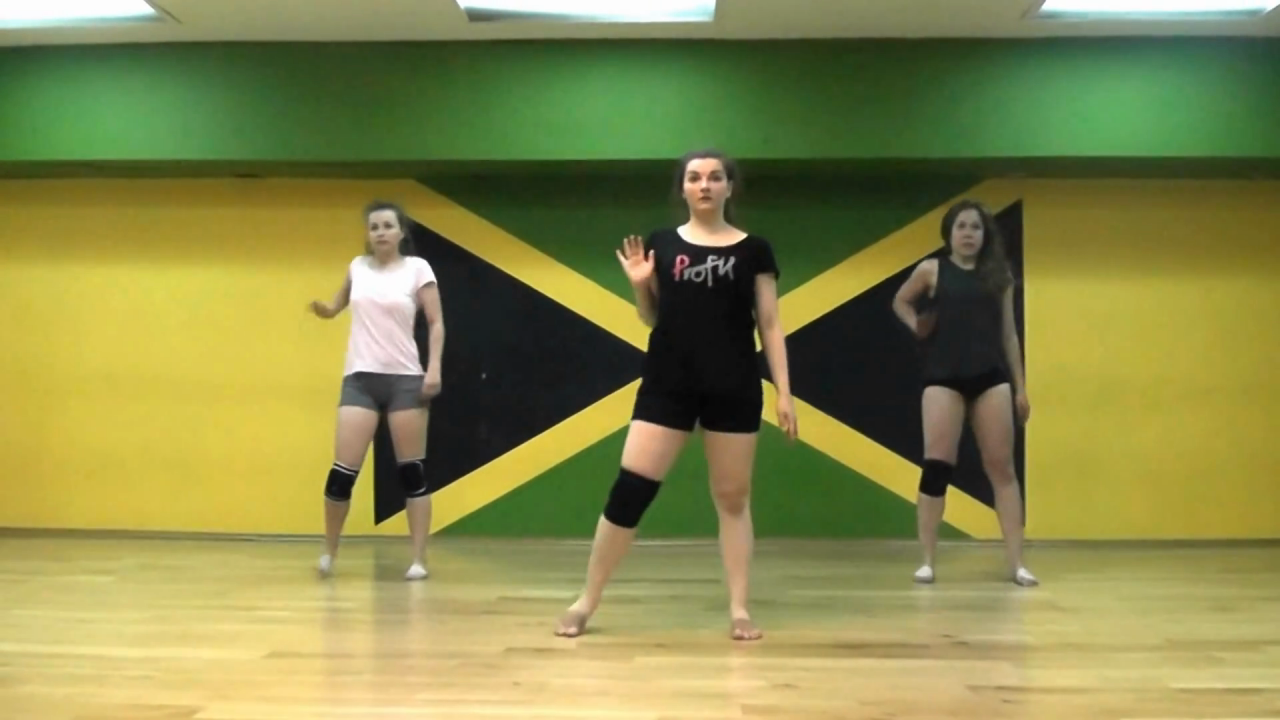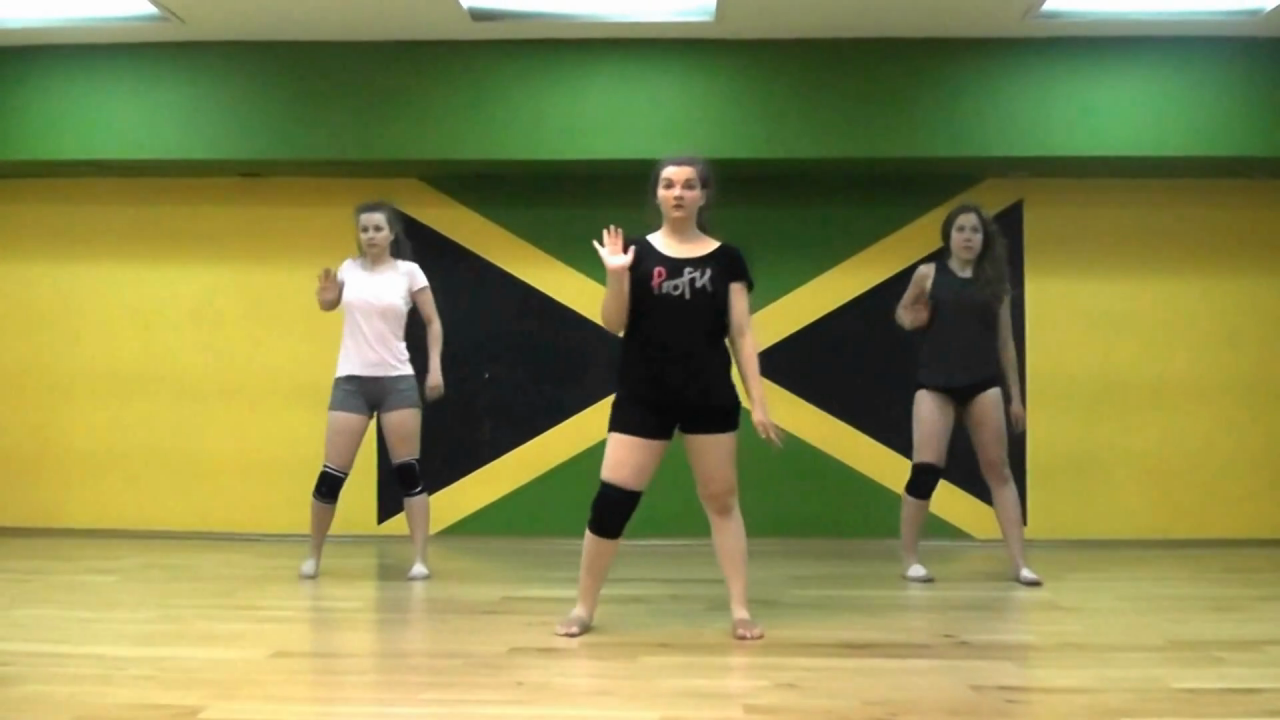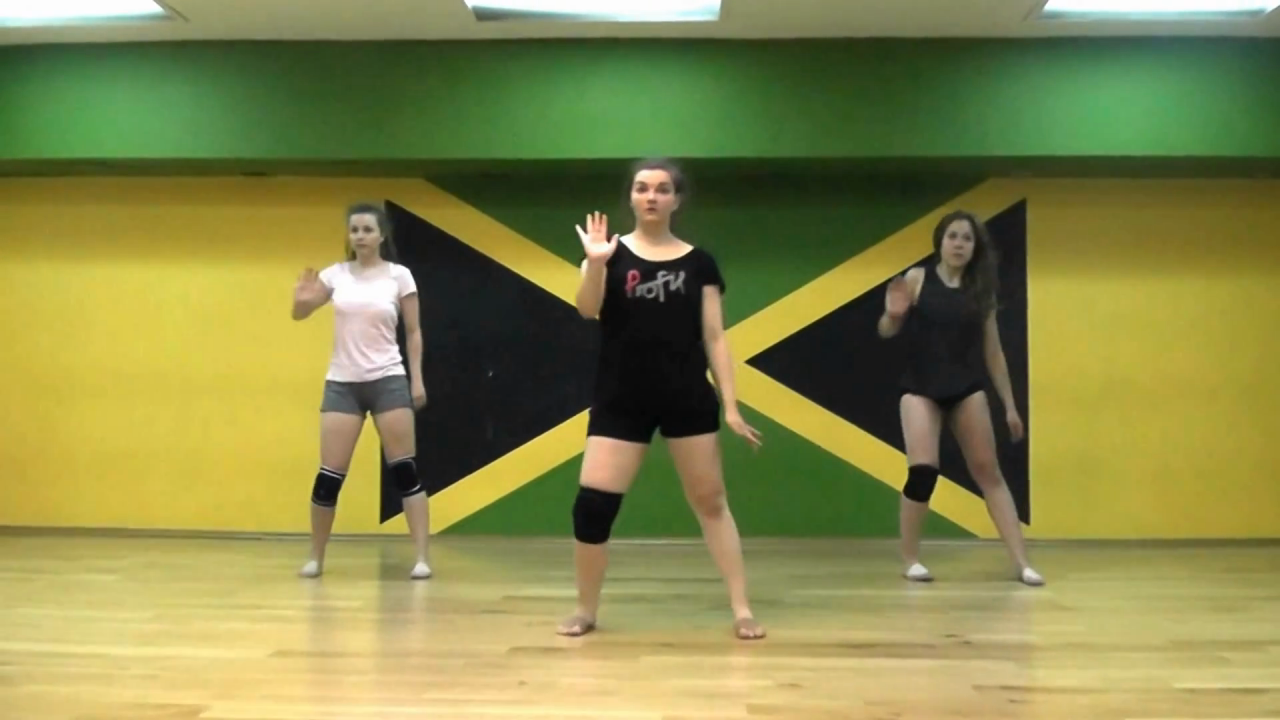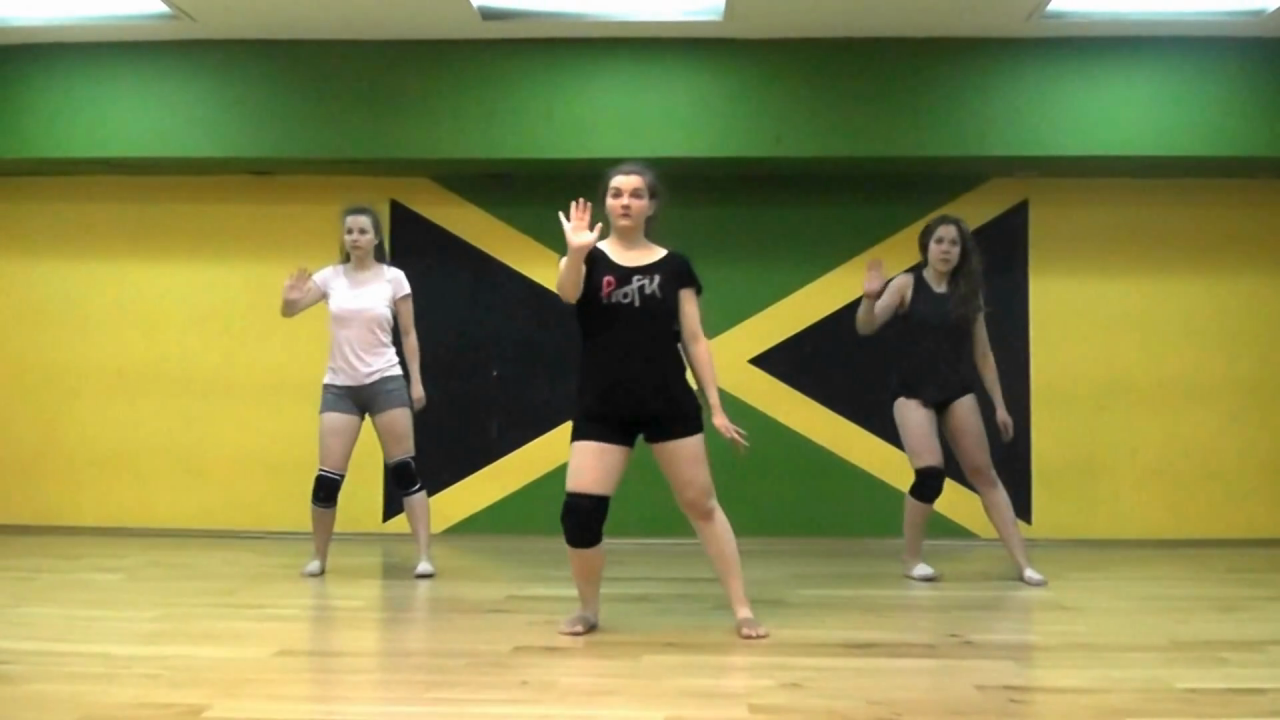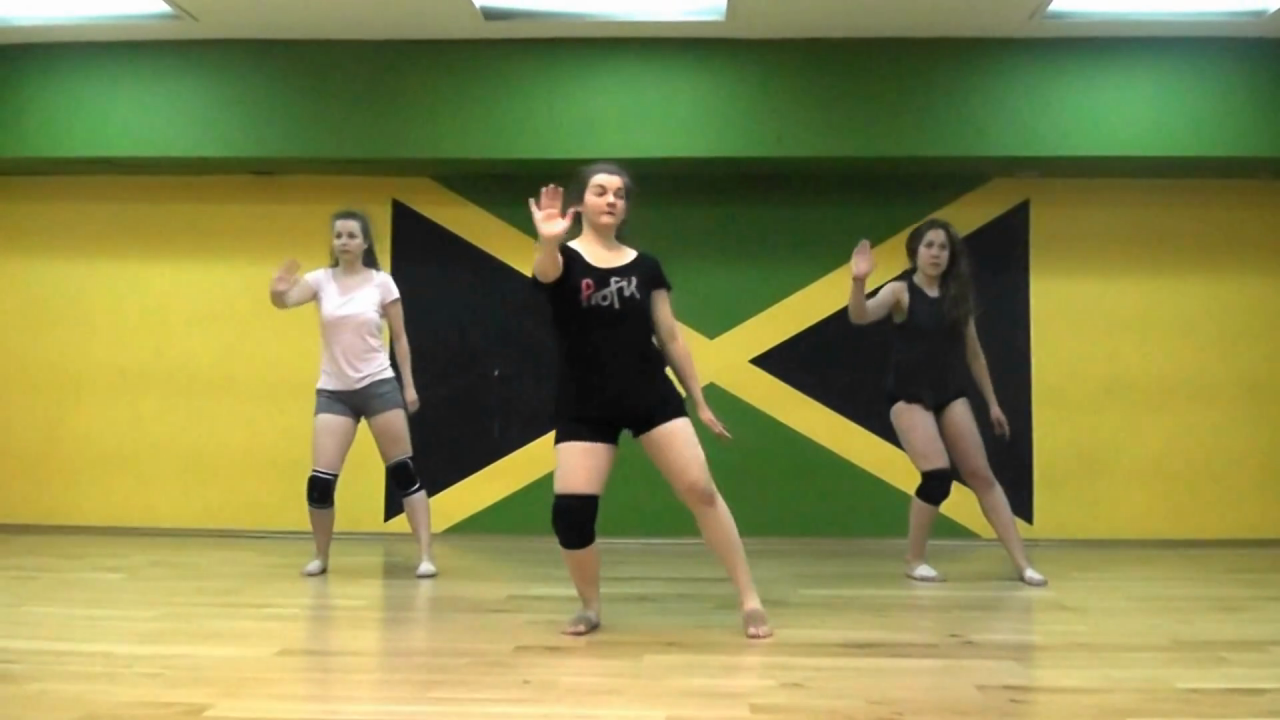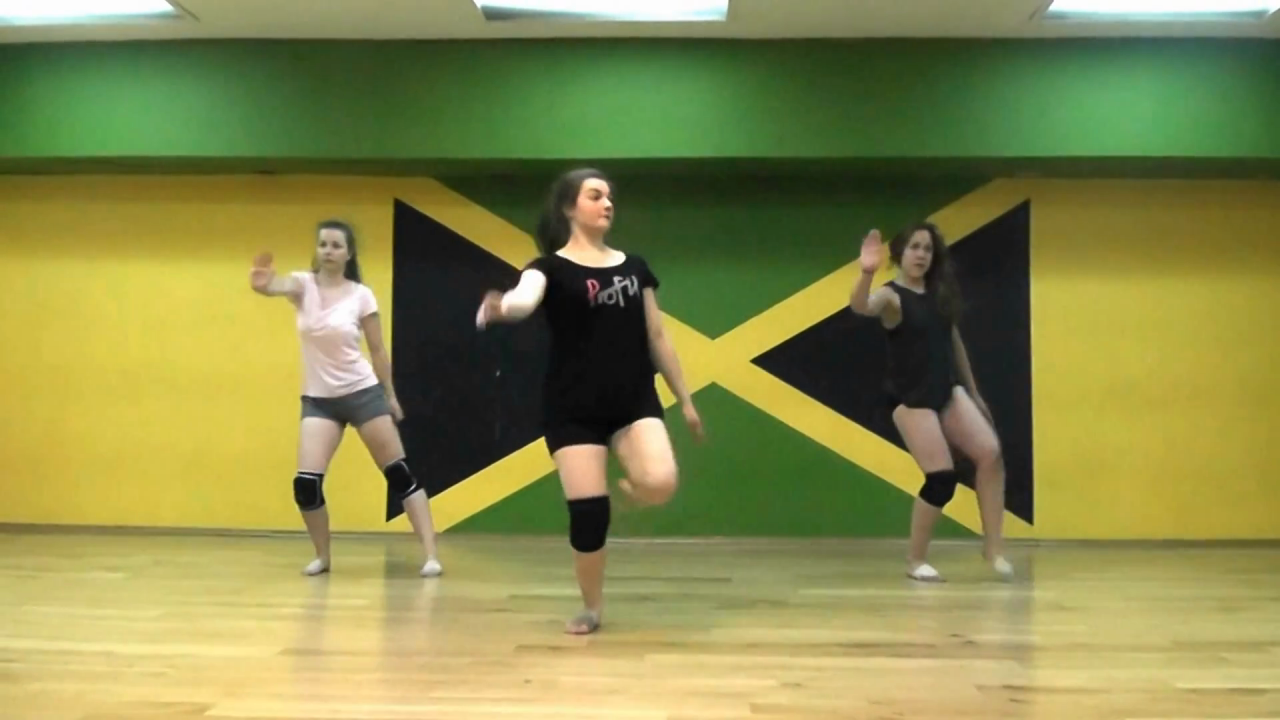
dt=0.2s
person 1, frame 1
left shoulder: (754, 249)
right shoulder: (660, 243)
left elbow: (769, 325)
right elbow: (653, 317)
left wrist: (783, 392)
right wrist: (639, 285)
left hip: (734, 389)
right hip: (666, 385)
left knee: (733, 497)
right knee: (630, 489)
left ankle: (739, 608)
right ankle: (587, 599)
person 1, frame 2
left shoulder: (726, 258)
right shoulder: (636, 251)
left elbow: (741, 334)
right elbow: (614, 325)
left wrist: (758, 402)
right wrist: (616, 276)
left hip: (709, 396)
right hip: (642, 395)
left knee: (722, 499)
right knee: (612, 499)
left ankle: (740, 608)
right ankle: (584, 606)
person 1, frame 3
left shoulder: (699, 261)
right shoulder: (612, 252)
left elbow: (715, 337)
right elbow: (587, 309)
left wrist: (731, 406)
right wrist: (595, 264)
left hip: (687, 398)
right hip: (619, 400)
left knee: (710, 501)
right knee: (592, 503)
left ankle: (741, 608)
right ankle: (585, 608)
person 1, frame 4
left shoulder: (674, 265)
right shoulder: (589, 257)
left elbow: (694, 339)
right elbow: (566, 295)
left wrist: (716, 408)
right wrist: (575, 252)
left hip: (669, 402)
right hip: (601, 406)
left knee: (700, 503)
right knee: (580, 509)
left ankle: (742, 608)
right ankle: (588, 608)
person 1, frame 5
left shoulder: (645, 265)
right shoulder: (562, 257)
left elbow: (670, 336)
right elbow: (544, 271)
left wrist: (700, 402)
right wrist: (547, 240)
left hip: (651, 395)
right hip: (583, 406)
left knee: (701, 491)
right knee: (570, 510)
left ankle: (749, 600)
right ankle: (589, 607)
person 1, frame 6
left shoulder: (635, 266)
right shoulder: (551, 267)
left elbow: (657, 338)
right elbow: (525, 297)
left wrist: (685, 399)
right wrist: (502, 306)
left hip: (632, 395)
right hip: (573, 407)
left knee: (660, 484)
right knee: (588, 512)
left ankle: (620, 491)
right ankle: (591, 608)
person 2, frame 1
left shoulder: (998, 273)
right shoulder: (931, 269)
left elbow: (1009, 334)
right elbow: (899, 302)
left wrist: (1020, 387)
right wrist: (916, 325)
left hip: (992, 378)
right hip: (944, 378)
left knee: (1002, 468)
right knee: (937, 466)
left ankle: (1016, 562)
right ankle: (927, 560)
person 2, frame 2
left shoulder: (995, 281)
right shoulder: (928, 274)
left elbow: (1005, 342)
right elbow: (902, 311)
left wrist: (1015, 396)
right wrist: (912, 322)
left hip: (983, 384)
right hip: (935, 383)
left knee: (998, 470)
right knee: (926, 468)
left ankle: (1019, 562)
right ankle: (911, 559)
person 2, frame 3
left shoulder: (982, 290)
right shoulder: (917, 278)
left elbow: (993, 351)
right elbow: (886, 332)
left wrist: (1010, 406)
right wrist: (892, 314)
left hip: (968, 390)
right hip: (920, 389)
left knee: (989, 472)
right knee: (923, 470)
left ankle: (1022, 562)
right ankle: (910, 558)
person 2, frame 4
left shoulder: (969, 292)
right shoulder: (905, 284)
left elbow: (982, 353)
right elbow: (865, 328)
left wrist: (1000, 405)
right wrist: (870, 298)
left hip: (958, 393)
right hip: (914, 393)
left knee: (984, 474)
right knee: (930, 472)
left ankle: (1022, 562)
right ankle: (913, 559)
person 2, frame 5
left shoulder: (959, 295)
right shoulder: (900, 291)
left elbow: (973, 351)
right elbow: (860, 317)
left wrist: (992, 403)
right wrist: (858, 282)
left hip: (952, 397)
right hip: (910, 398)
left knee: (982, 476)
right knee: (937, 475)
left ankle: (1022, 563)
right ankle: (915, 560)
person 2, frame 6
left shoulder: (941, 292)
right shoulder: (890, 296)
right elbow: (861, 306)
left wrist: (974, 394)
right wrist: (866, 272)
left hip: (948, 391)
right hip: (911, 399)
left knee: (990, 454)
right knee: (942, 476)
left ankle: (993, 549)
right ankle: (916, 561)
person 3, frame 1
left shoulder: (417, 268)
right shoulder: (359, 266)
left elbow: (436, 322)
right elbow: (343, 302)
left wrist: (434, 367)
right wrist: (326, 309)
left hip: (404, 379)
right hip: (359, 378)
left knee: (411, 471)
right knee: (342, 471)
left ankle: (418, 559)
right ankle: (329, 551)
person 3, frame 2
left shoulder: (409, 271)
right shoulder: (349, 268)
left elbow: (433, 323)
right elbow: (329, 304)
left wrist: (435, 368)
right wrist: (324, 295)
left hip: (396, 380)
right hip: (351, 380)
left knee: (408, 471)
right knee: (332, 473)
left ankle: (420, 558)
right ankle: (313, 555)
person 3, frame 3
left shoulder: (399, 276)
right shoulder: (336, 274)
left elbow: (413, 331)
right elbow: (299, 314)
left wrist: (417, 379)
right wrist: (302, 298)
left hip: (388, 380)
right hip: (342, 383)
left knee: (405, 471)
right knee: (329, 476)
left ankle: (421, 557)
right ankle: (316, 556)
person 3, frame 4
left shoulder: (393, 278)
right shoulder: (330, 277)
left elbow: (408, 334)
right elbow: (288, 312)
left wrist: (416, 381)
right wrist: (291, 297)
left hip: (386, 381)
right hip: (339, 386)
left knee: (405, 471)
right knee: (328, 478)
left ankle: (424, 555)
right ankle: (319, 556)
person 3, frame 5
left shoulder: (382, 283)
right shoulder: (321, 280)
left elbow: (399, 338)
right elbow: (283, 301)
left wrist: (409, 385)
right wrist: (277, 291)
left hip: (378, 385)
right hip: (333, 391)
left knee: (404, 471)
right knee: (321, 479)
left ankle: (425, 555)
right ankle: (321, 556)
person 3, frame 6
left shoulder: (360, 296)
right shoulder: (302, 284)
left elbow: (378, 349)
right elbow: (274, 287)
left wrist: (390, 396)
right wrist: (260, 282)
left hip: (362, 392)
right hip: (318, 400)
left knee: (399, 473)
right knee: (306, 481)
left ankle: (430, 554)
right ankle: (322, 555)
